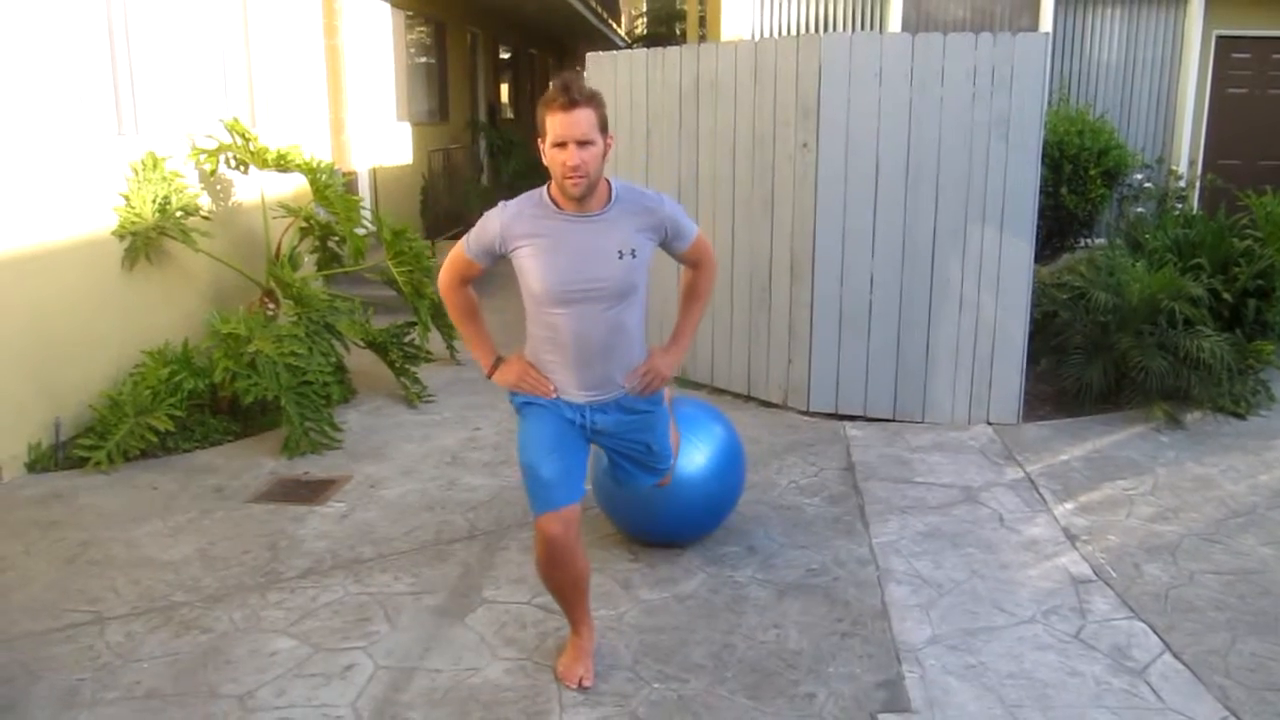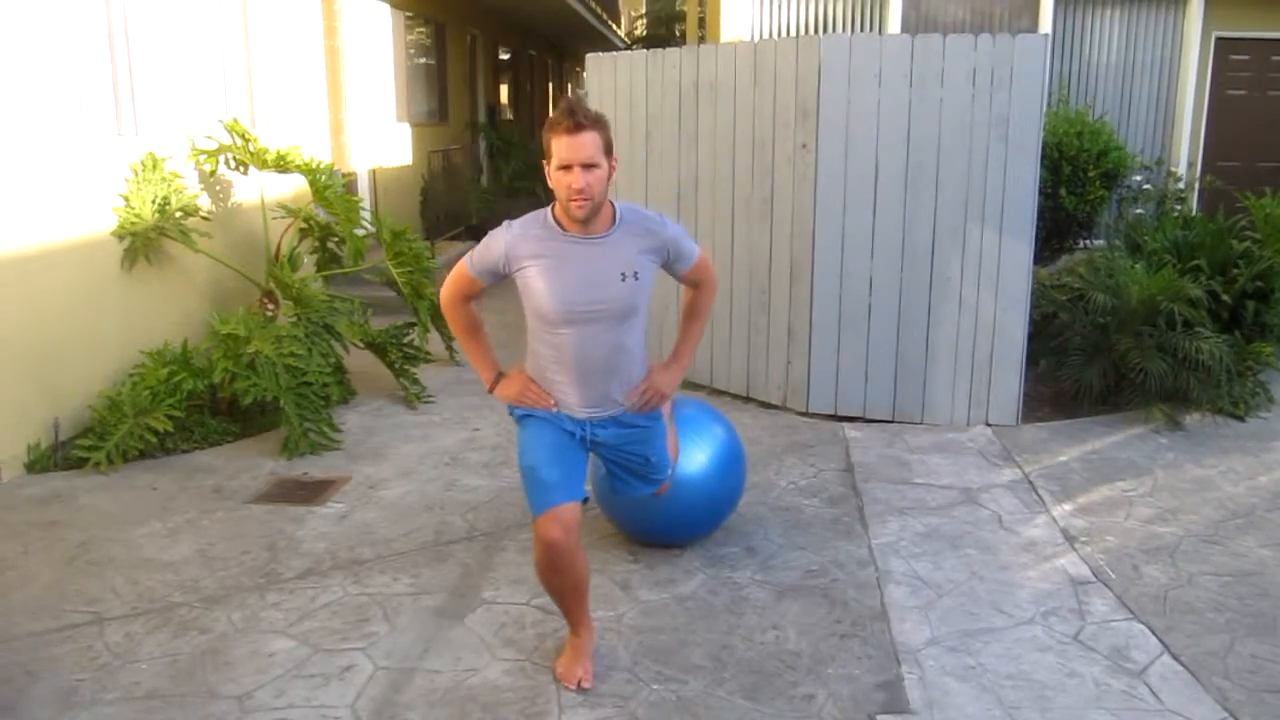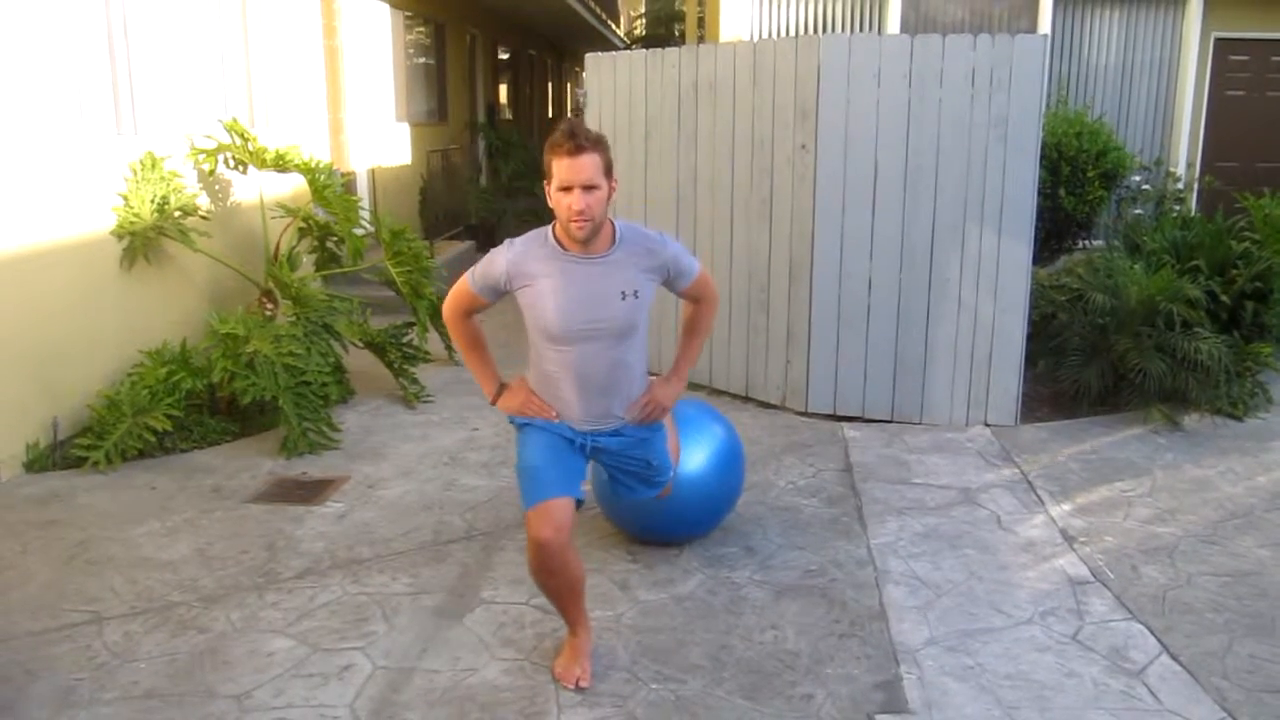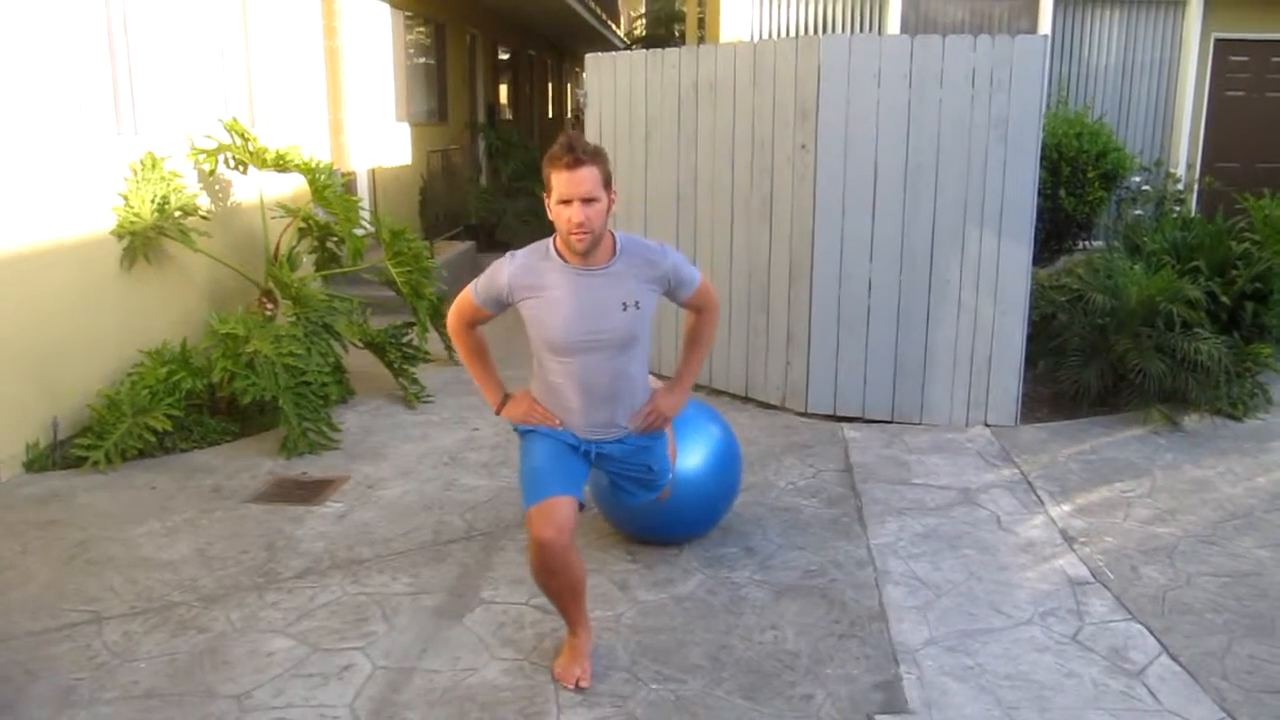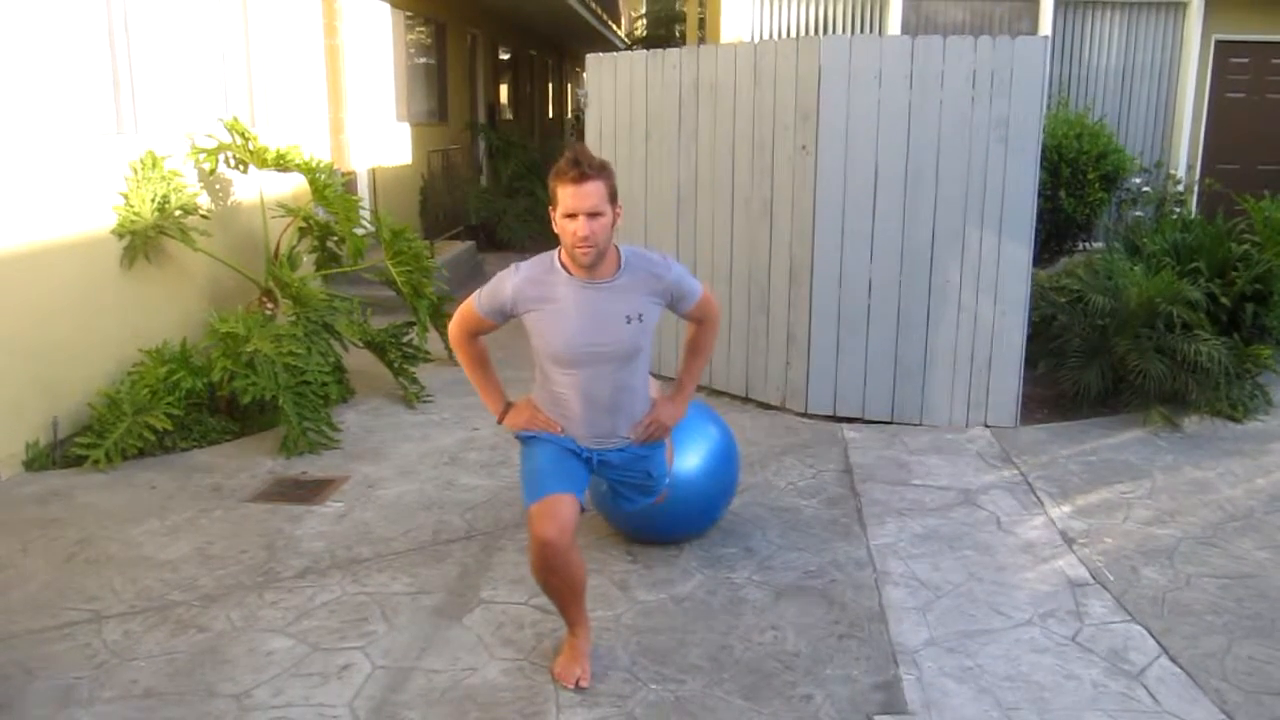
dt=0.2s
person 1, frame 1
left shoulder: (652, 211)
right shoulder: (510, 222)
left elbow: (703, 263)
right elbow: (452, 280)
left wrist: (676, 348)
right wrist: (493, 363)
left hip: (629, 394)
right hip: (549, 400)
left knee: (656, 479)
right knee: (556, 530)
left ankle: (663, 403)
right ankle: (581, 632)
person 1, frame 2
left shoulder: (654, 233)
right shoulder: (514, 242)
left elbow: (703, 283)
right elbow: (453, 297)
left wrist: (676, 366)
right wrist: (495, 377)
left hip: (629, 407)
right hip: (550, 413)
left knee: (655, 488)
right knee: (556, 533)
left ankle: (663, 409)
right ankle: (580, 633)
person 1, frame 3
left shoulder: (655, 251)
right shoulder: (515, 260)
left elbow: (704, 298)
right elbow: (455, 311)
left wrist: (676, 380)
right wrist: (496, 389)
left hip: (629, 418)
right hip: (550, 422)
left knee: (658, 491)
right knee: (547, 535)
left ankle: (663, 417)
right ankle: (578, 632)
person 1, frame 4
left shoulder: (655, 262)
right shoulder: (517, 272)
left elbow: (707, 307)
right elbow: (459, 322)
left wrist: (679, 389)
right wrist: (500, 399)
left hip: (632, 426)
right hip: (554, 429)
left knee: (656, 494)
right knee: (548, 536)
right ankle: (578, 633)
person 1, frame 5
left shoulder: (659, 275)
right shoulder: (522, 284)
left elbow: (707, 318)
right elbow: (461, 331)
left wrist: (678, 399)
right wrist: (503, 408)
left hip: (633, 434)
right hip: (556, 435)
left knee: (651, 498)
right knee: (549, 536)
right ankle: (577, 633)
